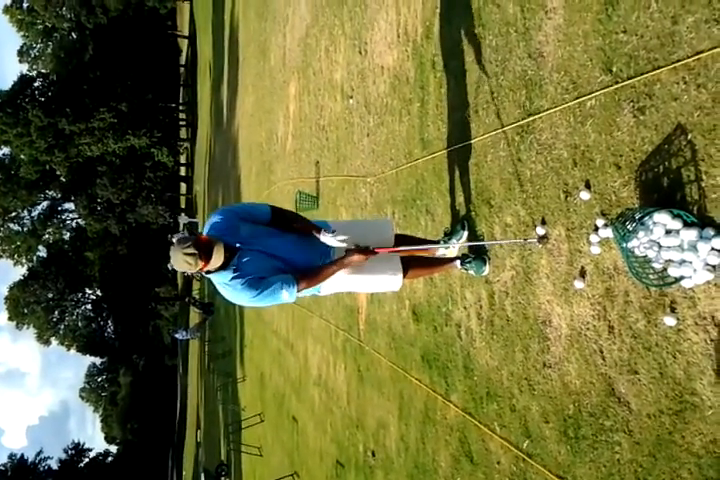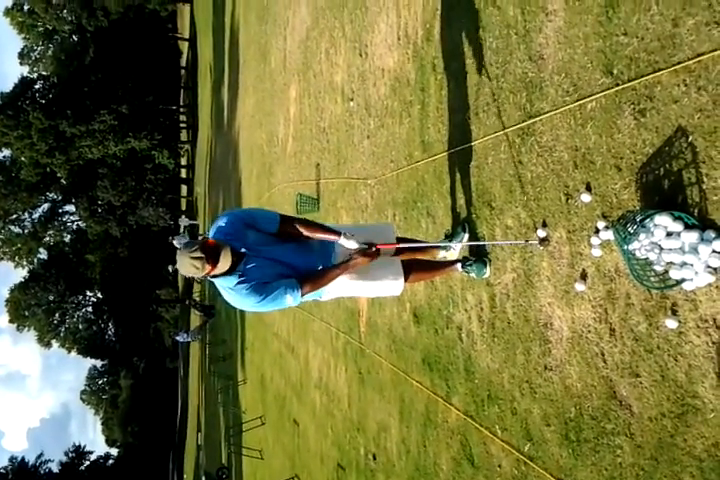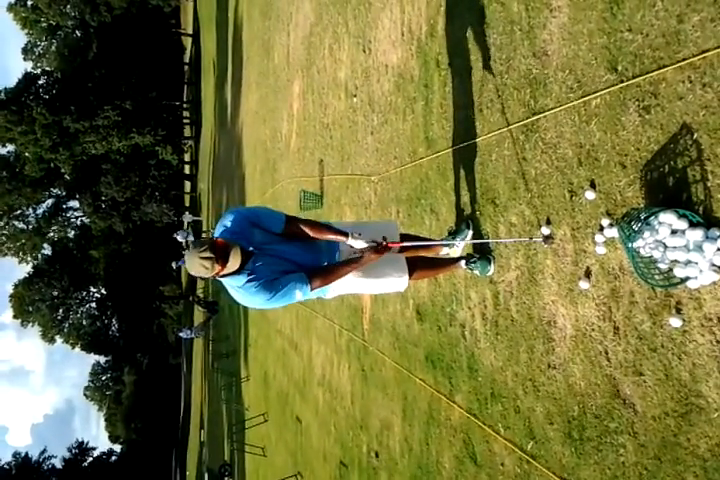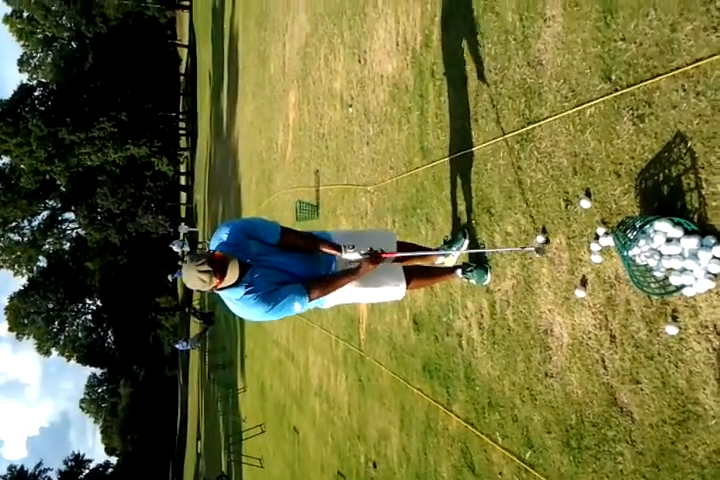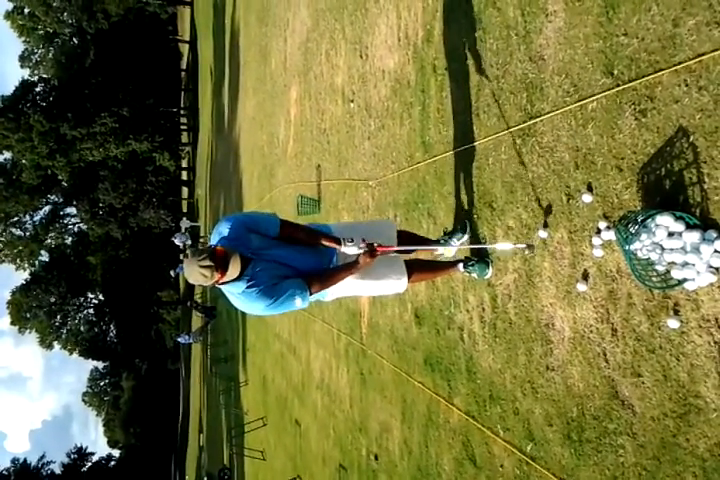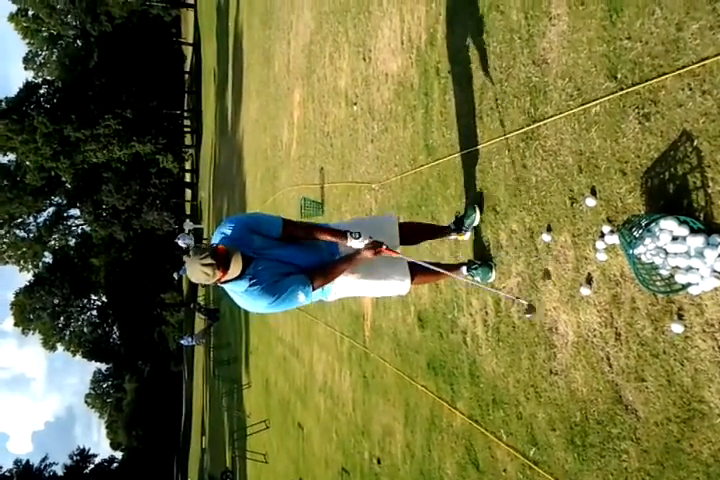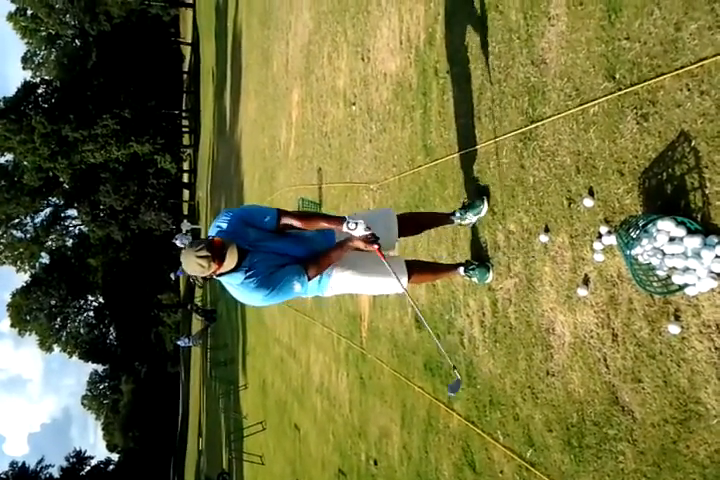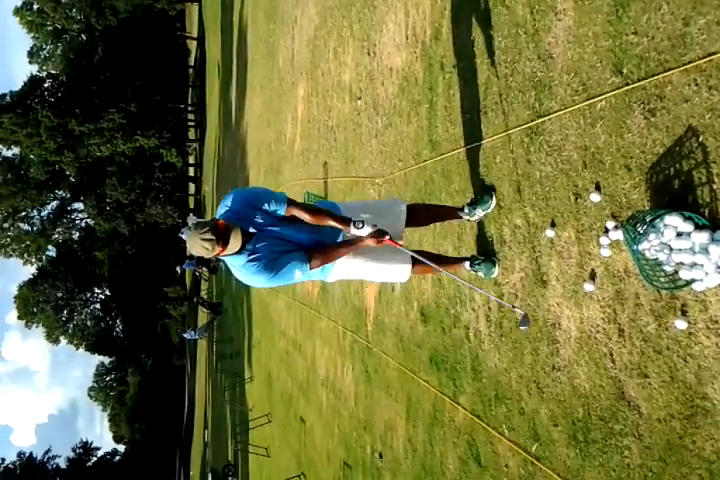
dt=0.2s
person 1, frame 1
left shoulder: (221, 221)
right shoulder: (241, 289)
left elbow: (278, 214)
right elbow: (300, 284)
left wrist: (323, 233)
right wrist: (347, 262)
left hip: (322, 239)
right hip: (327, 276)
left knee: (390, 239)
right knee: (401, 269)
left ankle: (443, 247)
right ankle: (457, 263)
person 1, frame 2
left shoulder: (226, 224)
right shoulder: (246, 295)
left elbow: (290, 225)
right elbow: (304, 288)
left wrist: (340, 237)
right wrist: (352, 264)
left hip: (325, 243)
right hip: (329, 276)
left knee: (391, 244)
right knee: (403, 273)
left ankle: (443, 250)
right ankle: (459, 266)
person 1, frame 3
left shoulder: (231, 222)
right shoulder: (254, 293)
left elbow: (296, 225)
right elbow: (315, 282)
left wrist: (349, 239)
right wrist: (363, 260)
left hip: (332, 237)
right hip: (333, 277)
left knee: (393, 241)
right knee: (407, 270)
left ankle: (444, 248)
right ankle: (462, 263)
person 1, frame 4
left shoulder: (226, 235)
right shoulder: (253, 305)
left elbow: (289, 237)
right elbow: (311, 294)
left wrist: (342, 250)
right wrist: (359, 271)
left hip: (325, 245)
right hip: (330, 284)
left knee: (390, 249)
right knee: (404, 279)
left ankle: (440, 256)
right ankle: (459, 272)
person 1, frame 5
left shoulder: (226, 229)
right shoulder: (255, 300)
left elbow: (290, 229)
right elbow: (312, 288)
left wrist: (340, 243)
right wrist: (358, 264)
left hip: (326, 237)
right hip: (332, 278)
left knee: (393, 235)
right knee: (405, 272)
left ankle: (444, 246)
right ankle: (461, 266)
person 1, frame 6
left shoulder: (229, 230)
right shoulder: (258, 298)
left elbow: (293, 229)
right elbow: (316, 282)
left wrist: (345, 237)
right wrist: (359, 257)
left hip: (329, 242)
right hip: (335, 280)
left knee: (398, 230)
right knee: (408, 275)
left ankle: (454, 229)
right ankle: (463, 268)
person 1, frame 7
left shoulder: (226, 222)
right shoulder: (254, 290)
left elbow: (289, 218)
right elbow: (311, 271)
left wrist: (341, 224)
right wrist: (350, 244)
left hip: (327, 232)
right hip: (331, 275)
left knee: (398, 222)
right knee: (404, 273)
left ankle: (457, 218)
right ankle: (461, 269)
person 1, frame 8
left shoulder: (236, 202)
right shoulder: (254, 271)
left elbow: (299, 210)
right elbow: (316, 260)
left wrist: (346, 224)
right wrist: (361, 243)
left hip: (333, 216)
right hip: (336, 256)
left knee: (408, 213)
right knee: (408, 264)
left ankle: (466, 212)
right ankle: (466, 263)
